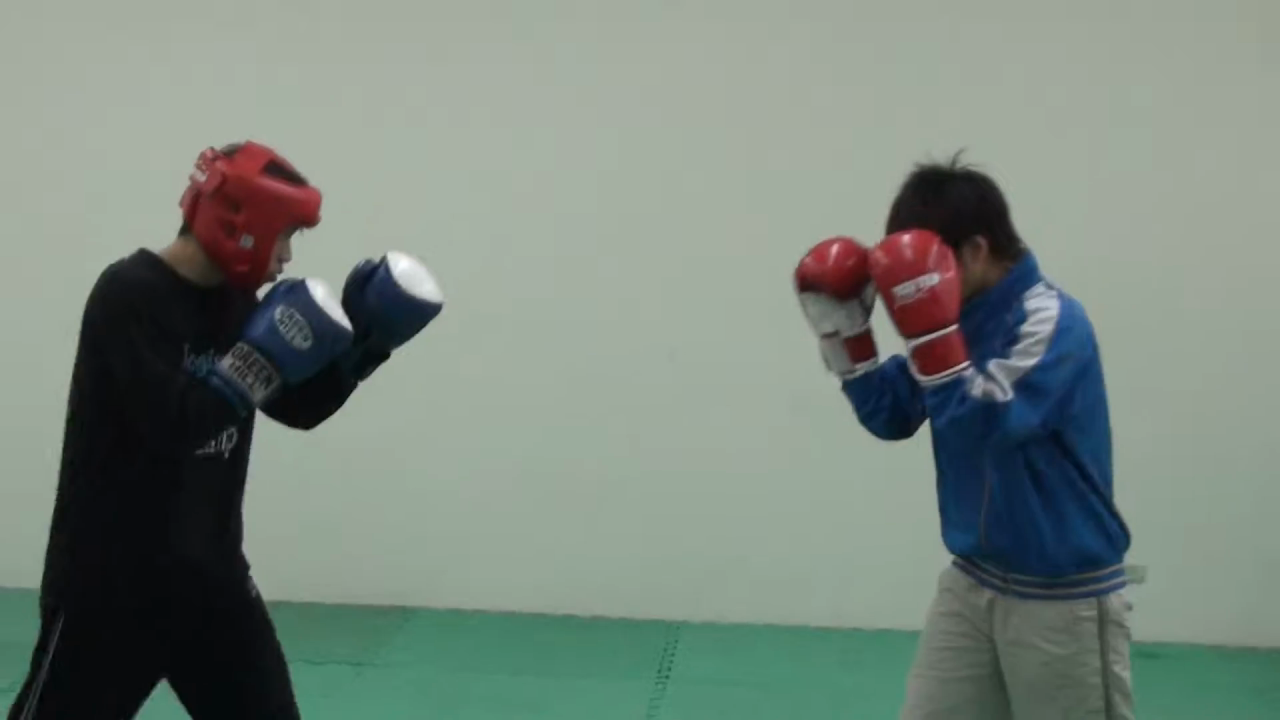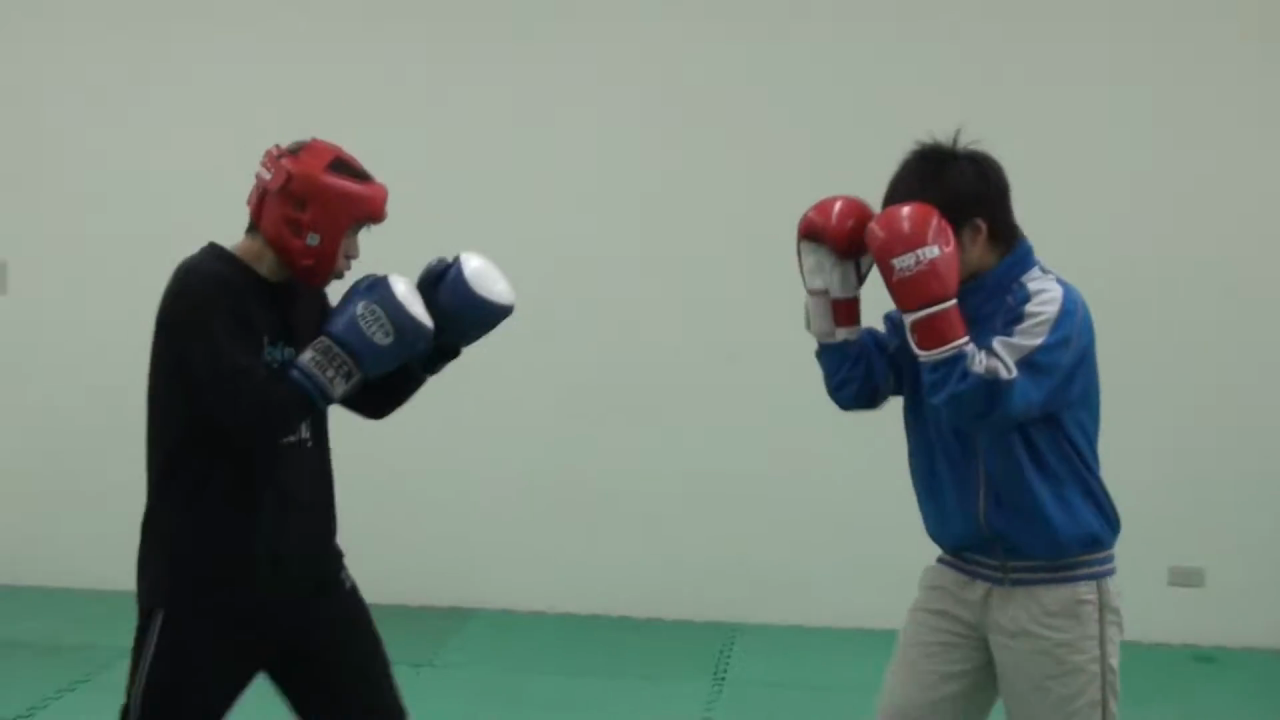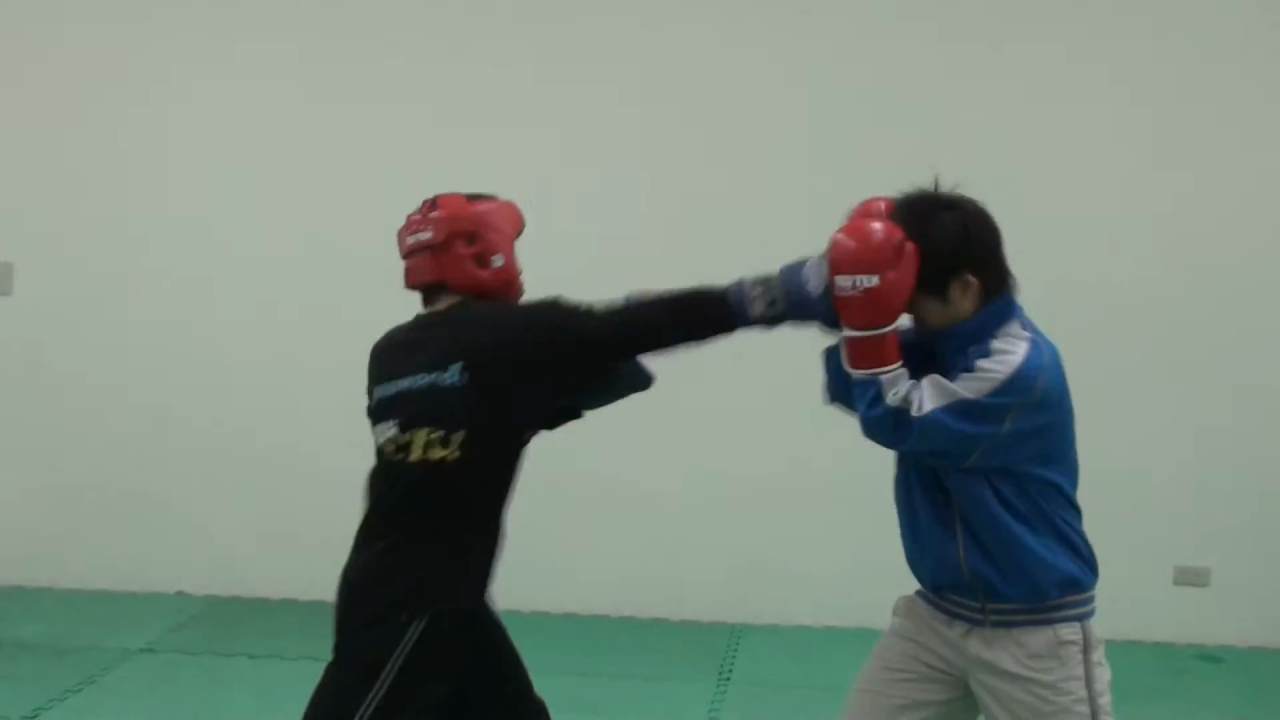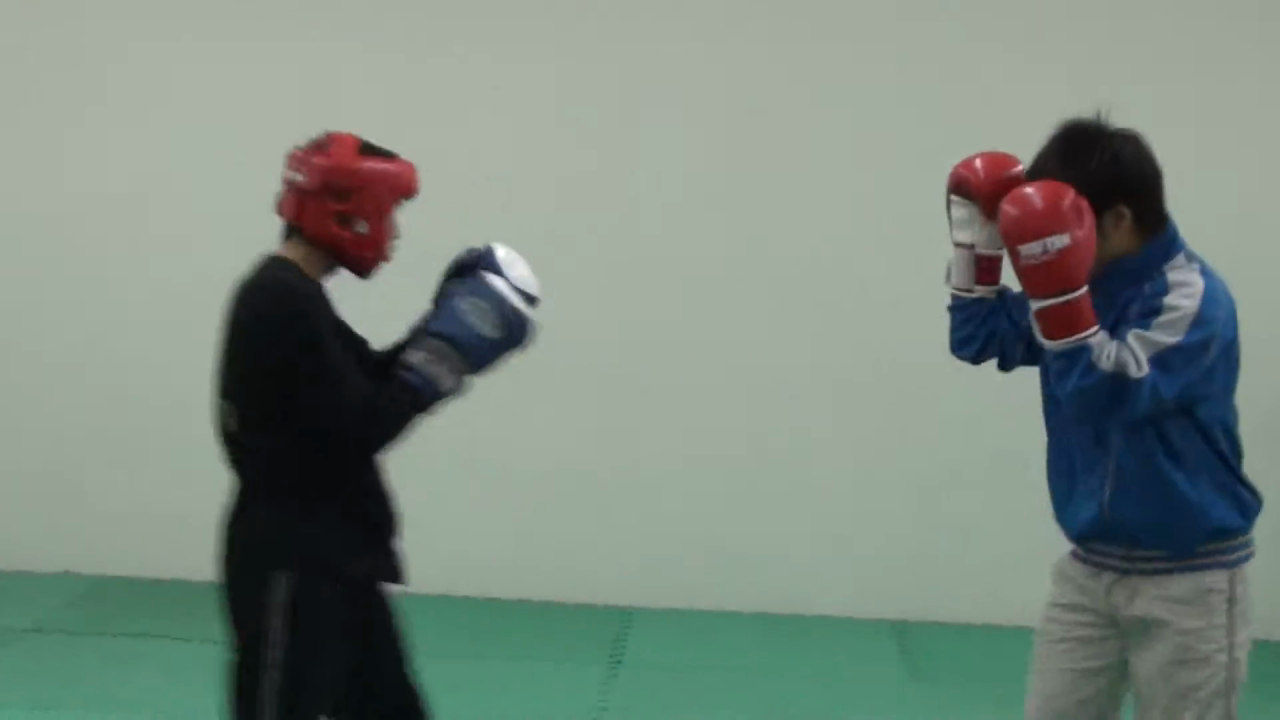
dt=0.4s
person 1, frame 1
left shoulder: (232, 300)
right shoulder: (128, 295)
left elbow: (303, 406)
right elbow: (167, 426)
left wrist: (368, 338)
right wrist: (262, 357)
left hip: (208, 567)
right hip: (107, 571)
person 1, frame 2
left shoulder: (302, 296)
right shoulder: (203, 289)
left elbow: (375, 397)
right elbow: (249, 419)
left wrist: (440, 337)
right wrist: (345, 351)
left hip: (303, 561)
right hip: (202, 570)
person 1, frame 3
left shoulder: (390, 355)
right shoulder: (501, 334)
right elbow: (642, 324)
left wrist: (576, 392)
left hip: (442, 595)
right hip: (410, 598)
person 1, frame 4
left shoulder: (289, 297)
right shoulder: (284, 305)
left elbow: (367, 384)
right elbow: (357, 426)
left wrist: (441, 324)
right wrist: (449, 349)
left hip: (335, 558)
right hip: (289, 563)
person 2, frame 1
left shoulder: (1052, 321)
right shoulder: (960, 319)
left elbow: (978, 423)
right elbow: (889, 415)
left wrist: (928, 323)
right wrist: (841, 328)
left hip: (1065, 595)
right hip: (976, 581)
person 2, frame 2
left shoulder: (1049, 306)
right shoulder: (939, 303)
left elbow: (976, 401)
right elbow: (853, 385)
left wrist: (926, 299)
right wrist: (832, 288)
left hip: (1056, 586)
right hip: (960, 577)
person 2, frame 3
left shoulder: (1022, 365)
right shoulder: (937, 340)
left elbow: (891, 421)
right elbow: (850, 391)
left wrist: (869, 314)
right wrist: (851, 295)
right hip: (937, 617)
person 2, frame 4
left shoulder: (1193, 298)
right shoulder: (1089, 282)
left elbow: (1105, 396)
right elbow: (976, 339)
left wrist: (1054, 286)
right wrist: (976, 237)
left hip: (1190, 575)
right hip: (1093, 566)
